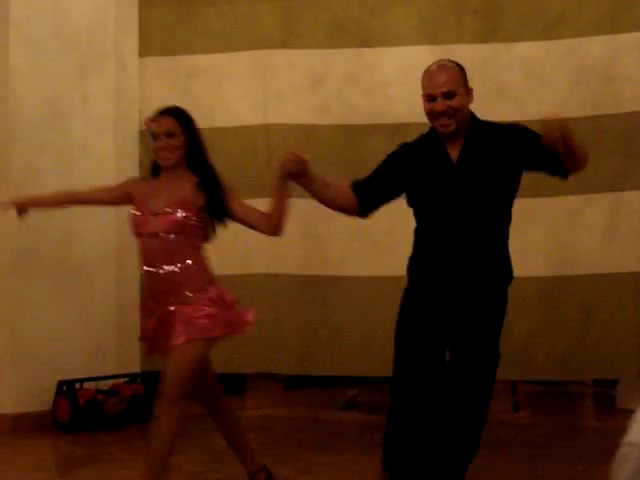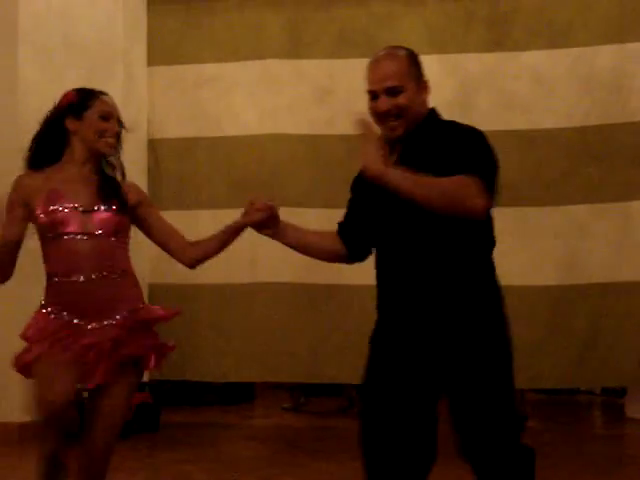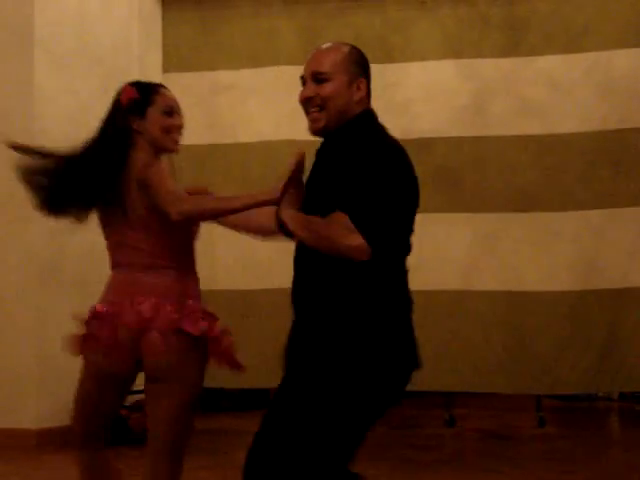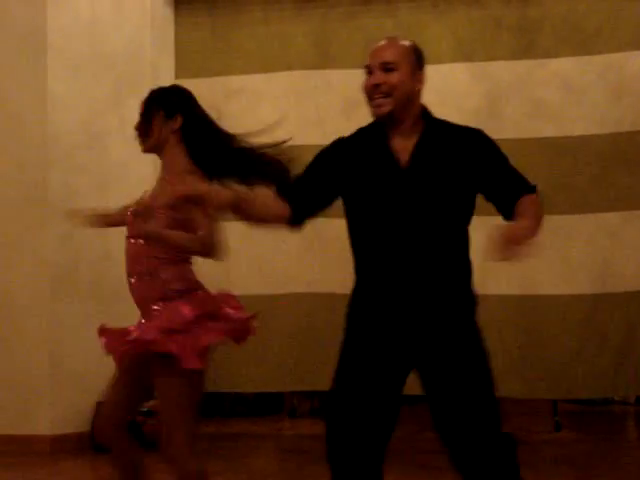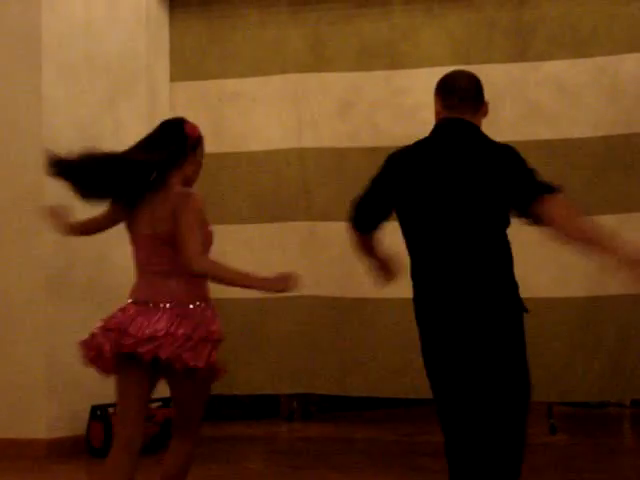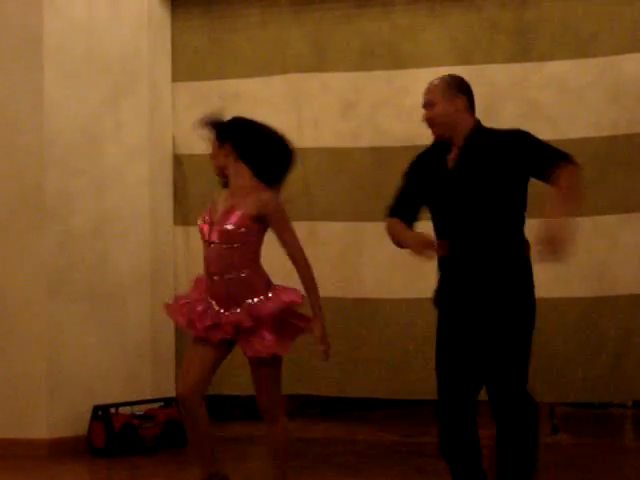
dt=0.5s
person 1, frame 1
left shoulder: (507, 141)
right shoulder: (411, 158)
left elbow: (577, 162)
right elbow: (357, 200)
left wrist: (561, 140)
right wrist: (304, 179)
left hip: (484, 292)
right hip: (426, 289)
left knee: (469, 398)
right knee: (411, 394)
person 1, frame 2
left shoulder: (461, 143)
right shoulder: (372, 173)
left elbow: (473, 203)
right elbow: (348, 246)
left wrist: (386, 175)
right wrist: (276, 229)
left hip: (470, 326)
right hip: (398, 330)
person 1, frame 3
left shoulder: (372, 152)
right shoulder: (343, 153)
left elbow: (355, 242)
right elbow: (324, 241)
left wrist: (290, 214)
left hip: (357, 352)
right hip: (338, 350)
person 1, frame 4
left shoulder: (465, 145)
right shoulder: (346, 153)
left elbow: (526, 198)
right elbow: (285, 206)
left wrist: (522, 226)
right wrist: (231, 199)
left hip: (448, 319)
right hip: (370, 320)
person 1, frame 5
left shoulder: (405, 162)
right shoulder: (498, 158)
left elbow: (360, 224)
right elbow: (545, 207)
left wrist: (378, 259)
left hip: (436, 311)
right hip: (491, 307)
left knee: (462, 424)
right knee: (503, 425)
person 1, frame 6
left shoulder: (508, 145)
right shoulder: (424, 166)
left elbow: (565, 169)
right elbow: (396, 220)
left wrist: (560, 218)
right wrist: (414, 240)
left hip: (505, 292)
right hip: (458, 297)
left knee: (509, 395)
right knee: (453, 401)
person 2, frame 1
left shoulder: (207, 189)
right shoulder: (137, 188)
left elbow: (271, 227)
right elbow: (81, 195)
left wrist: (282, 183)
right wrist: (32, 200)
left hip: (197, 305)
right hip: (162, 308)
left knee: (171, 396)
right knee: (210, 395)
person 2, frame 2
left shoulder: (125, 192)
left elbow: (189, 255)
left wrist: (242, 223)
left hip: (125, 326)
right hip: (63, 325)
right knee: (55, 403)
right ankle: (54, 448)
person 2, frame 3
left shoulder: (104, 179)
right shoulder: (150, 171)
right elbow: (180, 210)
left wrist: (200, 205)
right wrist: (267, 196)
left hip: (120, 324)
right hip: (169, 324)
person 2, frame 4
left shoulder: (193, 183)
right shoulder: (165, 184)
left elbow: (209, 247)
right elbow: (135, 215)
left wrist: (151, 228)
right wrist: (113, 217)
left hip: (177, 323)
right hip: (158, 325)
left knee: (175, 447)
right knee: (109, 424)
person 2, frame 5
left shoulder: (130, 200)
right shoulder: (185, 202)
left elbow: (85, 227)
right elbow: (199, 266)
left wrist: (61, 220)
right wrist: (262, 283)
left hip: (136, 323)
right hip: (181, 326)
left knee: (126, 442)
right knee: (186, 431)
person 2, frame 6
left shoulder: (263, 199)
right shoulder: (224, 198)
left elbow: (299, 259)
left wrist: (319, 317)
left hip: (255, 311)
right hip: (215, 310)
left knee: (270, 408)
right knee: (187, 394)
